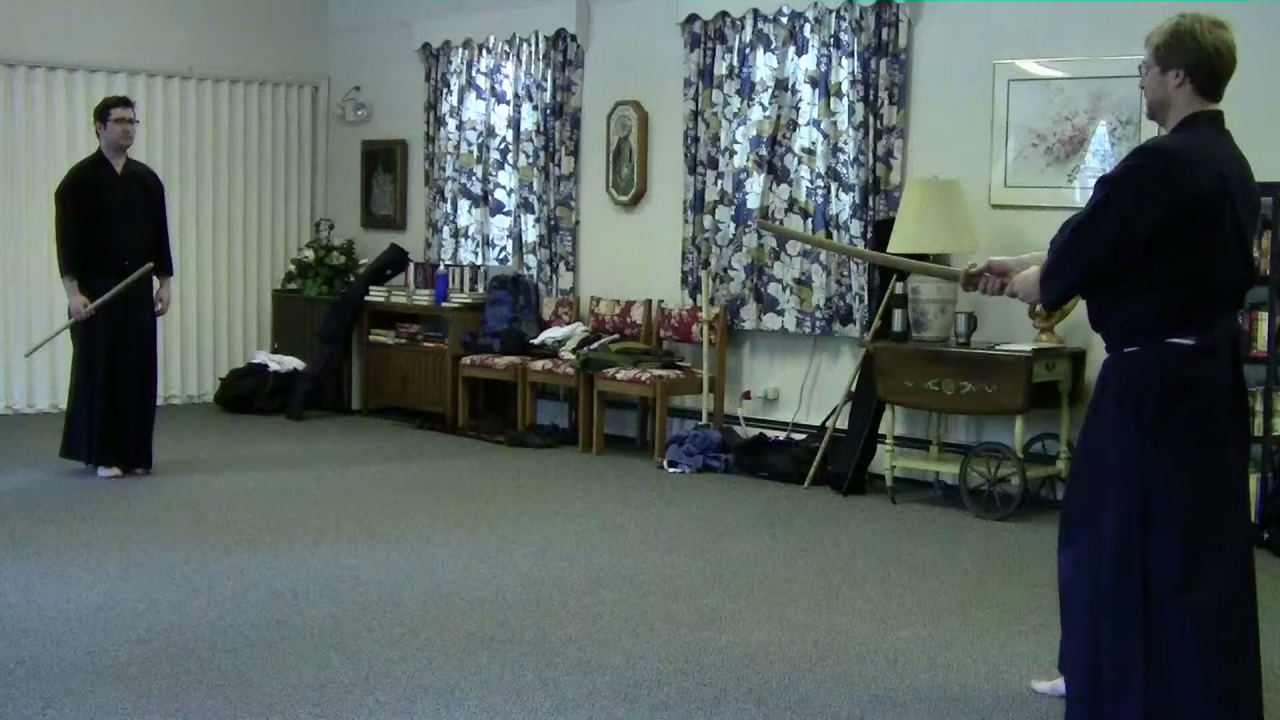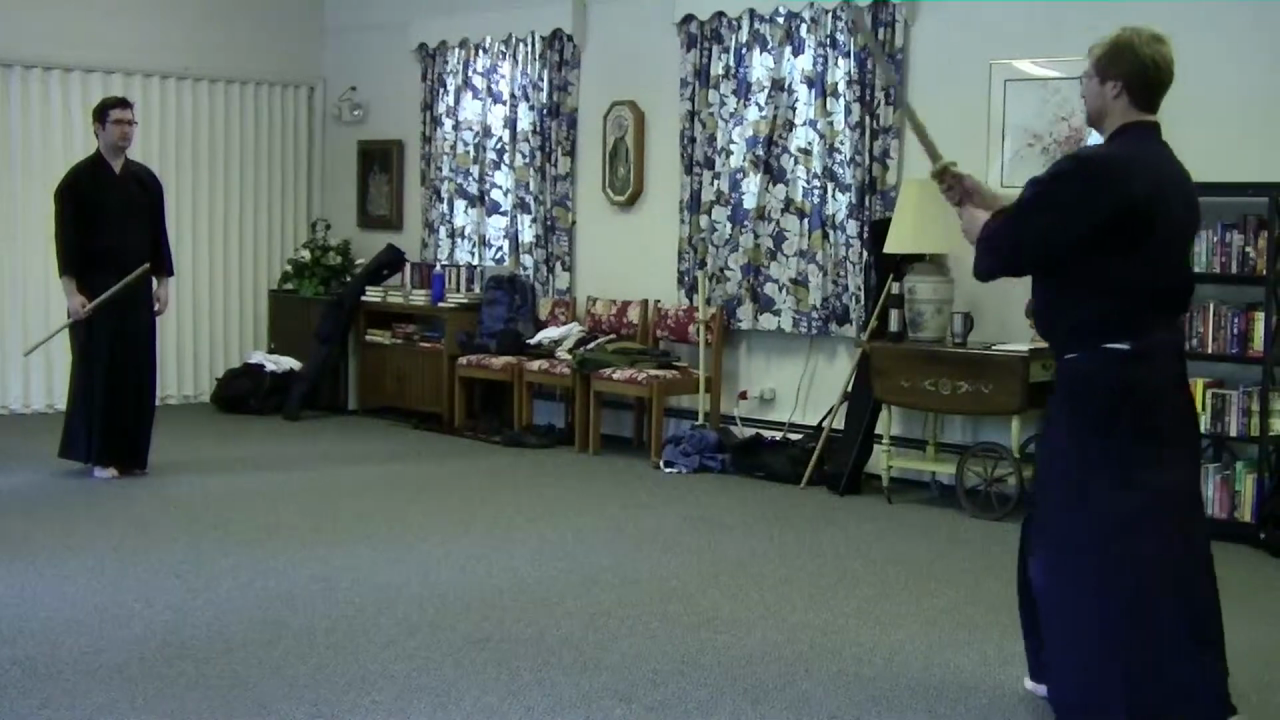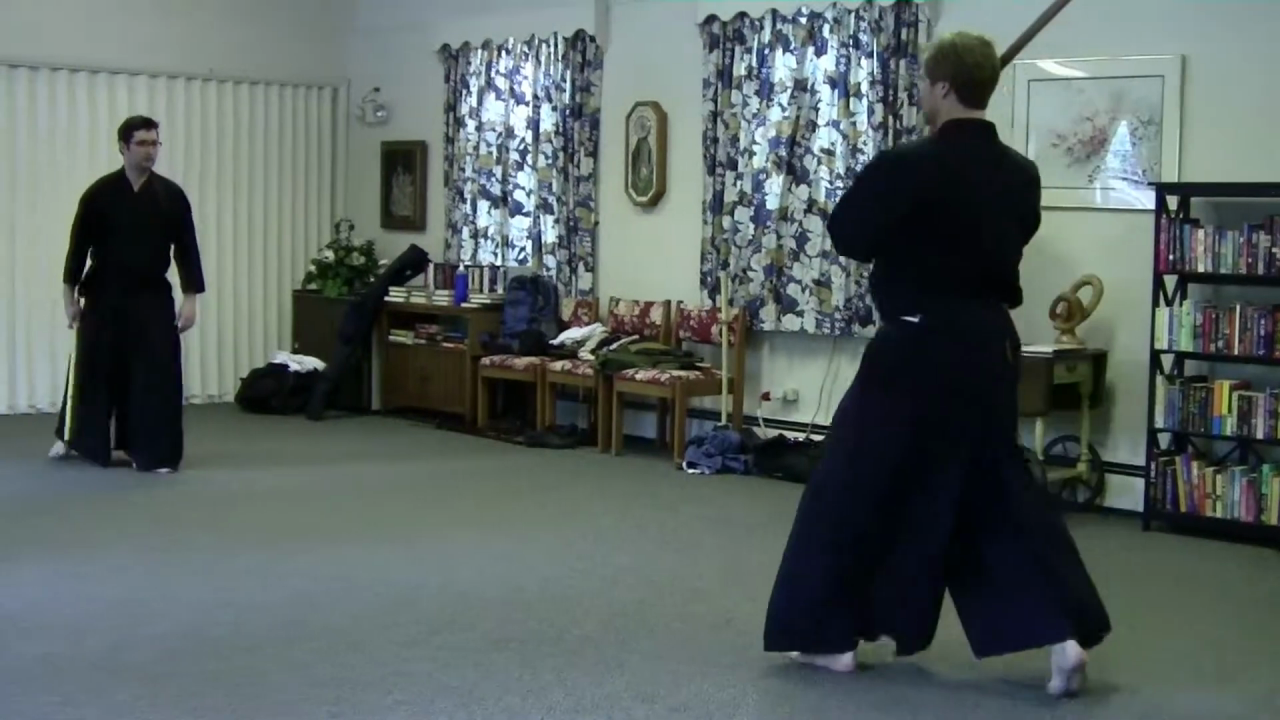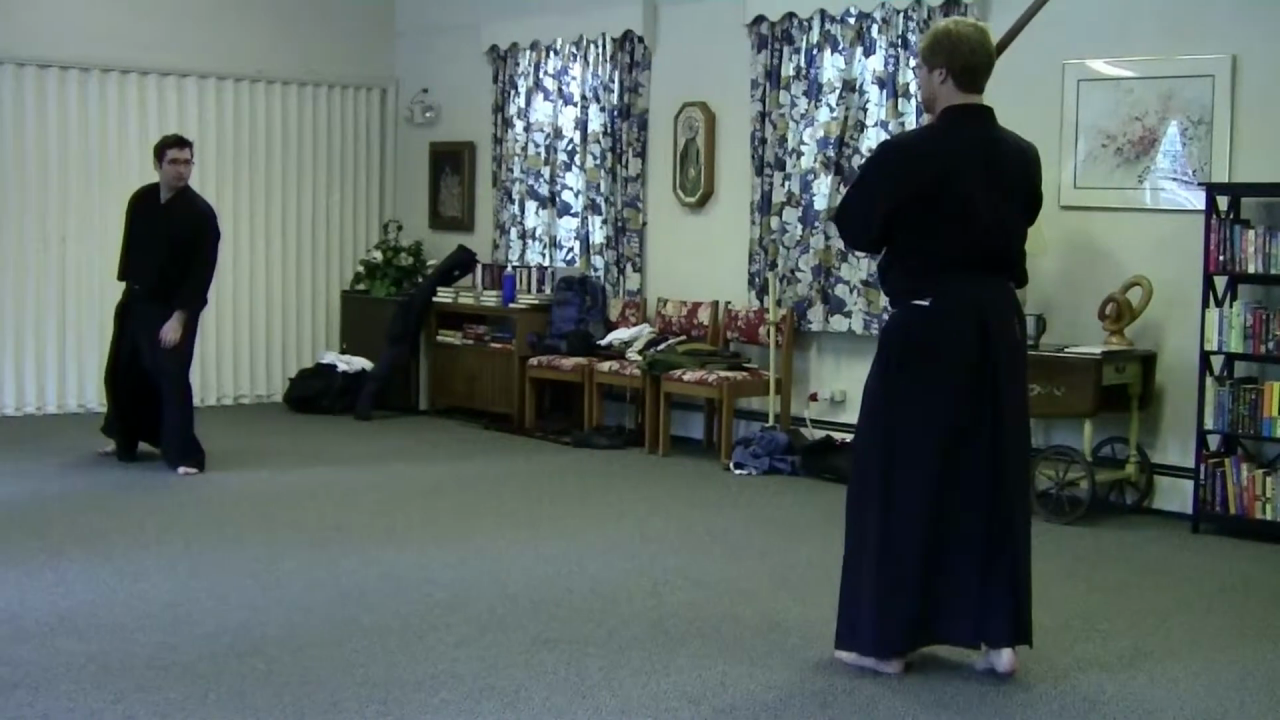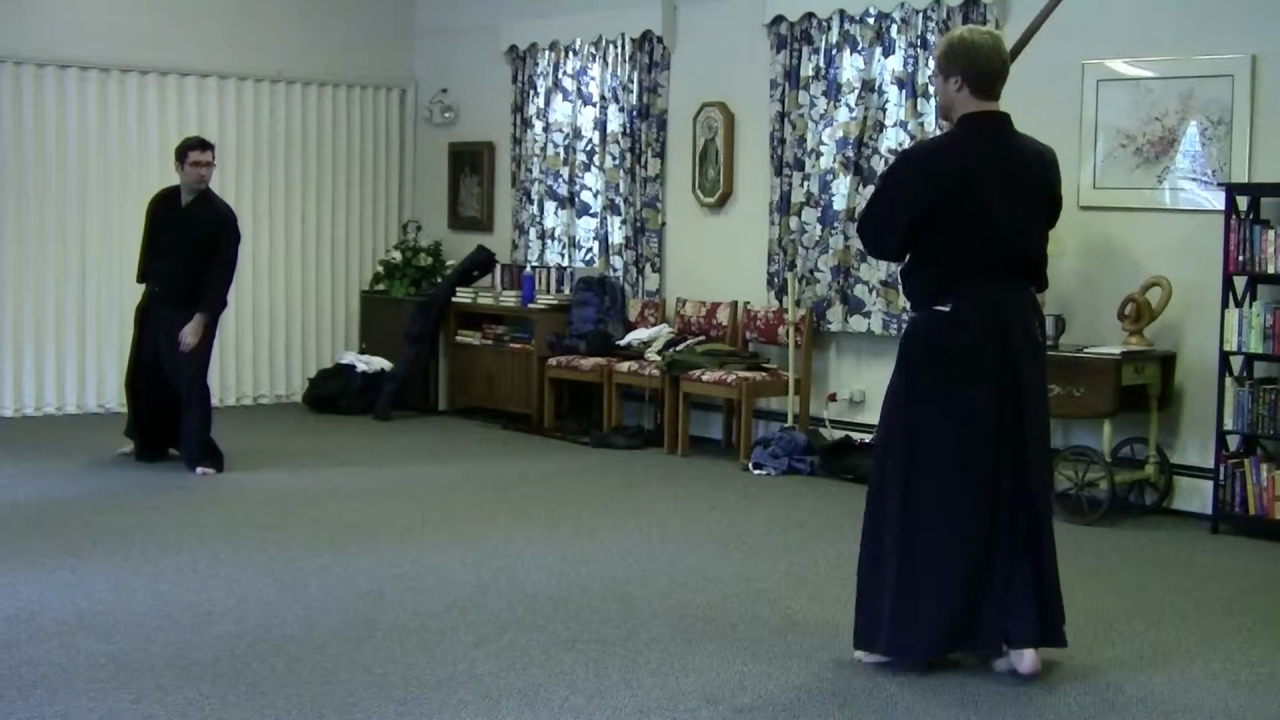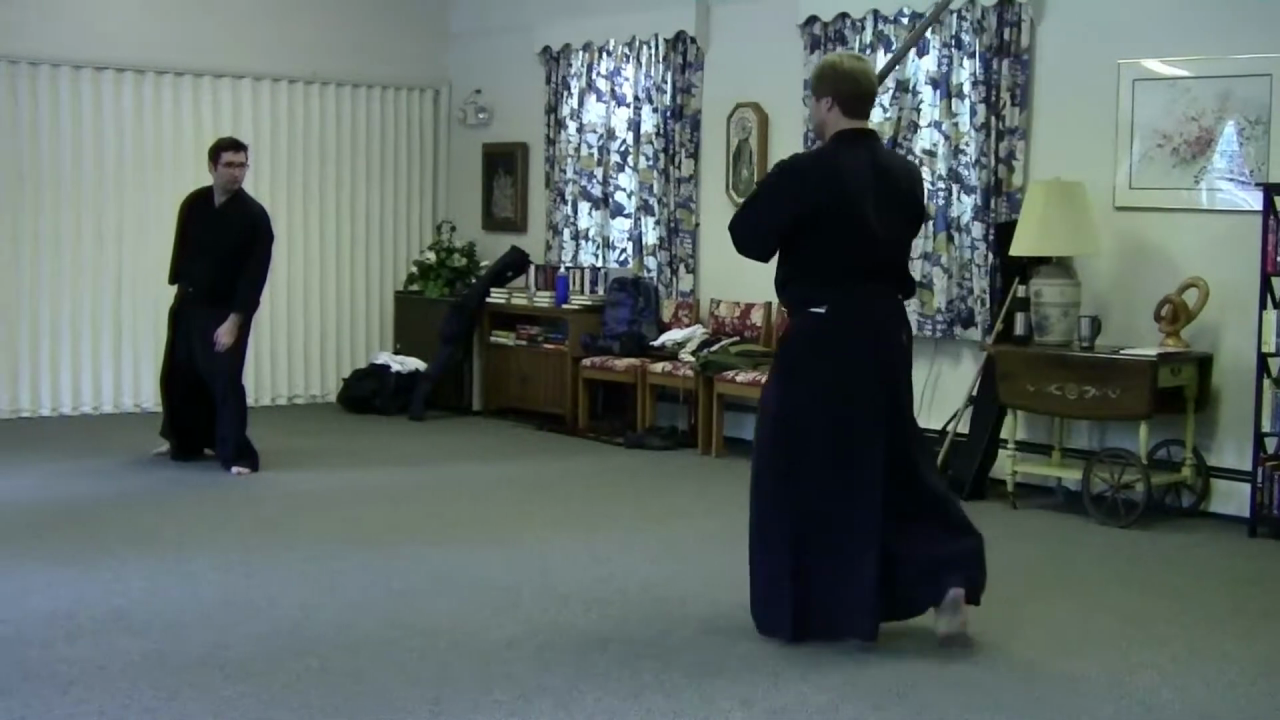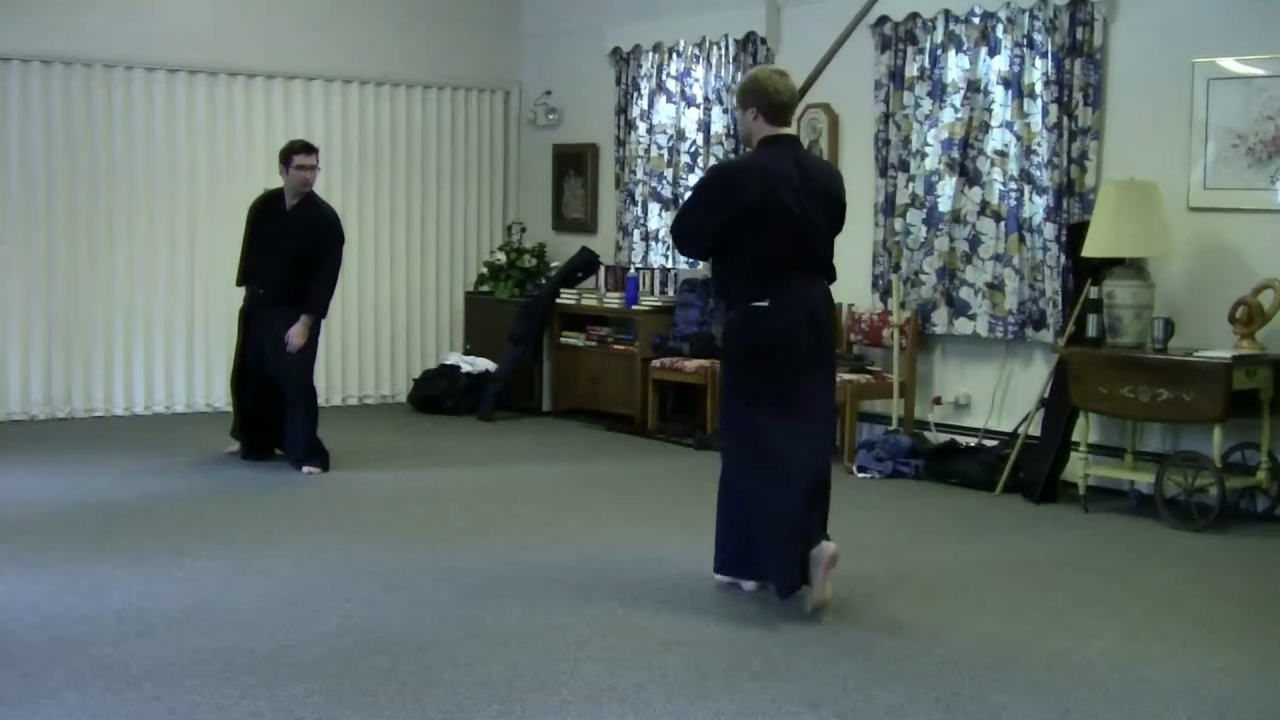
dt=0.7s
person 1, frame 1
left shoulder: (1164, 163)
right shoulder: (1227, 163)
left elbow: (1090, 248)
right elbow: (1111, 241)
left wrist: (1035, 280)
right wrist: (1025, 263)
left hip: (1158, 375)
right hip: (1200, 368)
left knee: (1142, 536)
person 1, frame 2
left shoulder: (1095, 170)
right shoulder: (1168, 175)
left elbow: (1006, 251)
left wrist: (978, 221)
right wrist: (993, 199)
left hip: (1104, 374)
right hip: (1151, 367)
left knee: (1108, 536)
right knee: (1108, 526)
person 1, frame 3
left shoulder: (906, 165)
right shoulder: (1021, 174)
left elbow: (849, 233)
left hip: (918, 346)
right hip: (989, 343)
left knee: (852, 483)
right knee: (998, 490)
left ankle: (828, 634)
right ankle: (1061, 631)
person 1, frame 4
left shoulder: (907, 154)
right shoulder: (1021, 157)
left elbow: (855, 229)
left hip: (926, 326)
right hip: (997, 326)
left knee: (898, 477)
right knee: (994, 478)
left ankle: (882, 637)
right ankle: (998, 635)
person 1, frame 5
left shoulder: (929, 161)
right shoulder: (1040, 161)
left elbow: (876, 237)
left hip: (948, 331)
right hip: (1017, 330)
left knee: (917, 477)
right knee: (1016, 479)
left ankle: (901, 633)
right ankle: (1021, 635)
person 1, frame 6
left shoulder: (803, 173)
right shoulder: (904, 174)
left elbow: (749, 238)
left hip: (823, 334)
right hip: (886, 328)
left knee: (797, 465)
right knee: (894, 458)
left ankle: (804, 605)
right ankle: (947, 576)
person 1, frame 7
left shoulder: (735, 176)
right shoulder: (827, 176)
left elbow: (688, 239)
left hip: (762, 321)
right hip: (814, 314)
left knee: (759, 441)
right knee: (803, 435)
left ankle: (807, 544)
right ankle: (753, 561)
person 2, frame 1
left shoulder: (147, 178)
right shoulder: (80, 179)
left elbow: (159, 235)
right elbow: (67, 239)
left wrist: (164, 283)
right wrist: (73, 292)
left hip: (138, 289)
right hip: (95, 290)
left knee: (138, 370)
right knee: (98, 369)
left ankle: (132, 452)
right ankle: (102, 453)
person 2, frame 2
left shoulder: (145, 179)
right shoulder: (79, 179)
left elbow: (158, 234)
right elbow: (67, 239)
left wrist: (162, 282)
right wrist: (72, 291)
left hip: (136, 288)
right hip: (94, 289)
left knee: (137, 371)
right knee: (97, 370)
left ankle: (129, 453)
right ankle: (99, 454)
person 2, frame 3
left shoulder: (171, 195)
right shoulder: (100, 193)
left elbow: (186, 249)
right elbow: (78, 246)
left wrist: (190, 298)
right wrist: (71, 297)
left hip: (152, 298)
right hip: (105, 296)
left knee: (159, 374)
right knee: (94, 369)
left ankle: (154, 453)
right ankle: (75, 438)
person 2, frame 4
left shoulder: (200, 213)
right shoulder: (140, 200)
left elbow: (201, 272)
right elbow: (131, 248)
left wrist: (179, 318)
right wrist: (131, 287)
left hip: (173, 307)
right hip: (135, 301)
left knee: (172, 375)
right knee: (123, 372)
left ankle: (184, 454)
right ankle: (126, 439)
person 2, frame 5
left shoulder: (221, 215)
right shoulder: (161, 202)
left elbow: (221, 275)
right elbow: (149, 251)
left wrist: (199, 321)
right wrist: (149, 289)
left hip: (193, 310)
right hip: (155, 303)
left knee: (190, 379)
right knee: (144, 375)
left ankle: (202, 455)
right ankle: (148, 442)
person 2, frame 6
left shoulder: (254, 216)
right shoulder: (193, 204)
left elbow: (254, 275)
right elbow: (182, 252)
left wrist: (235, 321)
right wrist: (182, 290)
left hip: (226, 311)
right hip: (188, 305)
left knee: (225, 379)
right knee: (179, 376)
left ankle: (237, 454)
right ankle: (184, 442)
person 2, frame 7
left shoulder: (325, 218)
right shoulder: (263, 206)
left elbow: (326, 277)
right elbow: (250, 253)
left wrist: (305, 322)
right wrist: (251, 292)
left hip: (296, 313)
right hip: (258, 307)
left knee: (296, 379)
right knee: (250, 377)
left ankle: (307, 453)
right ankle: (255, 442)
